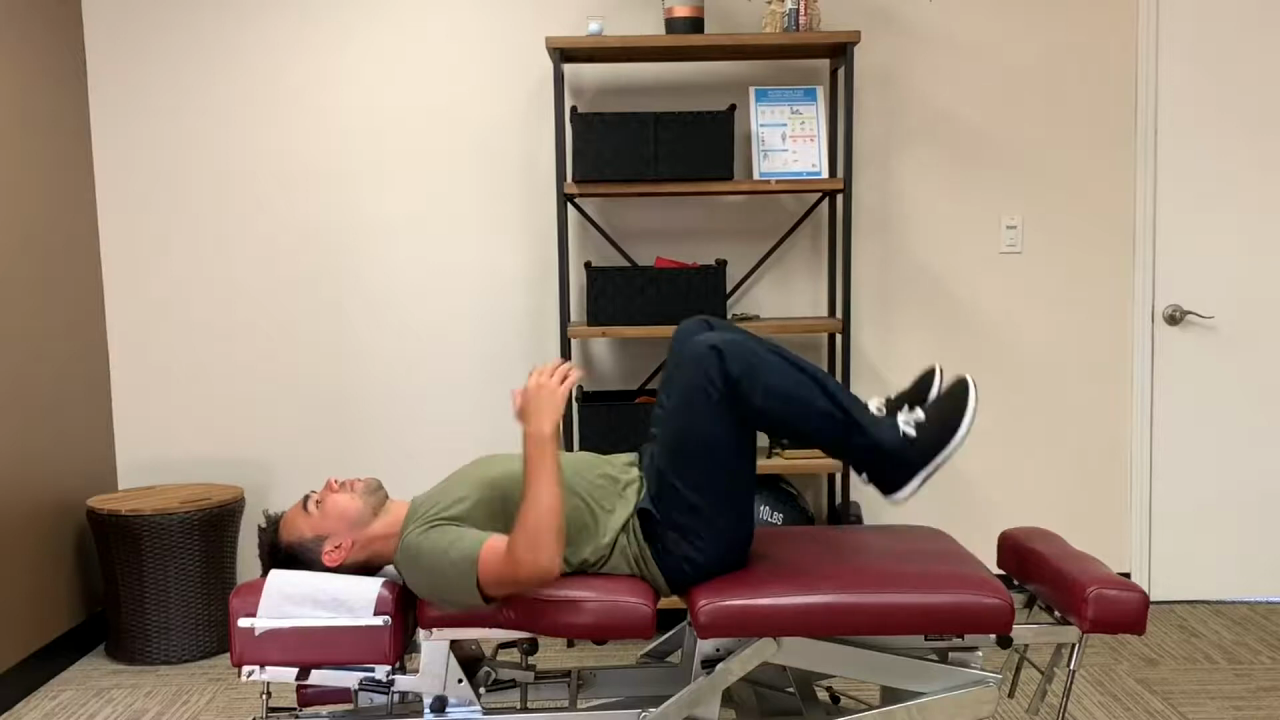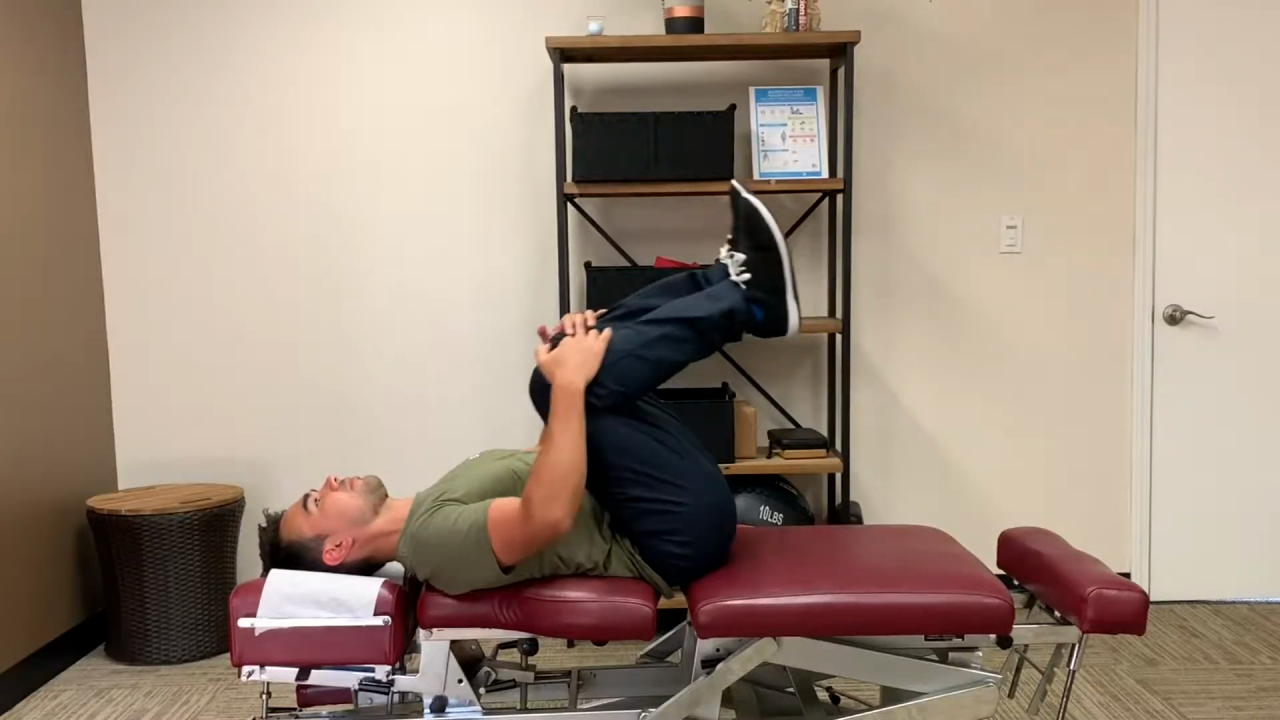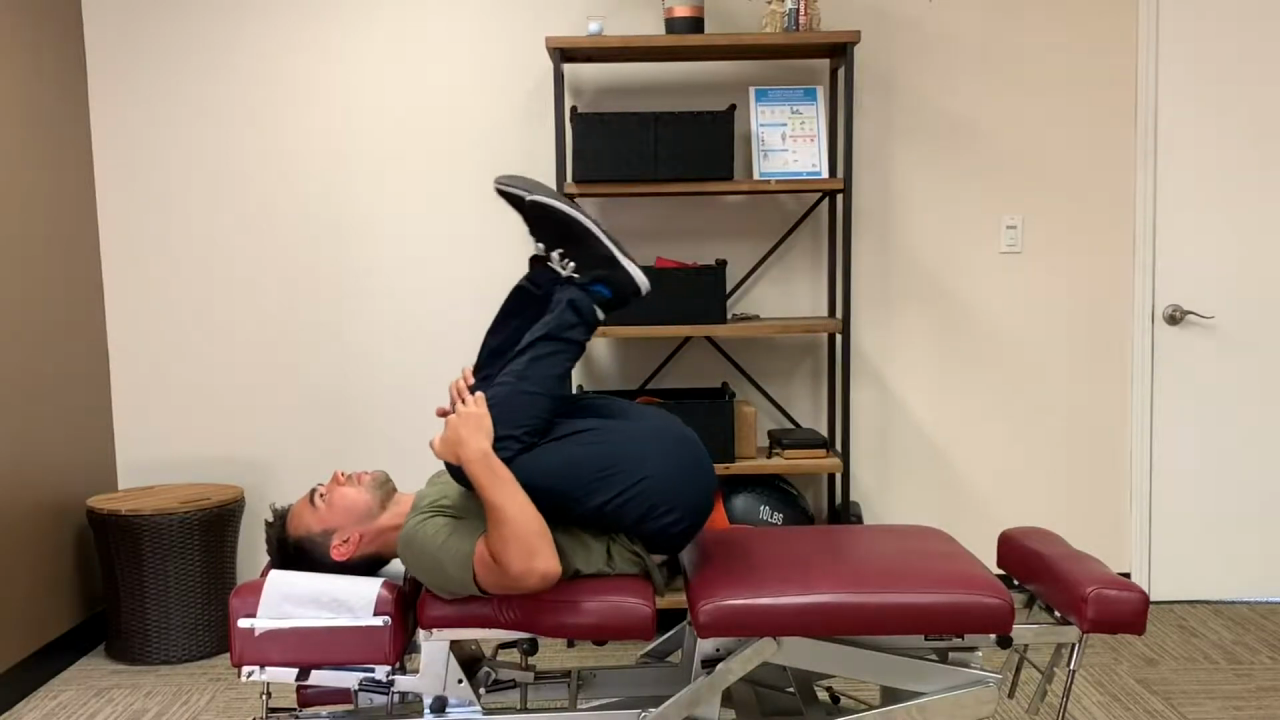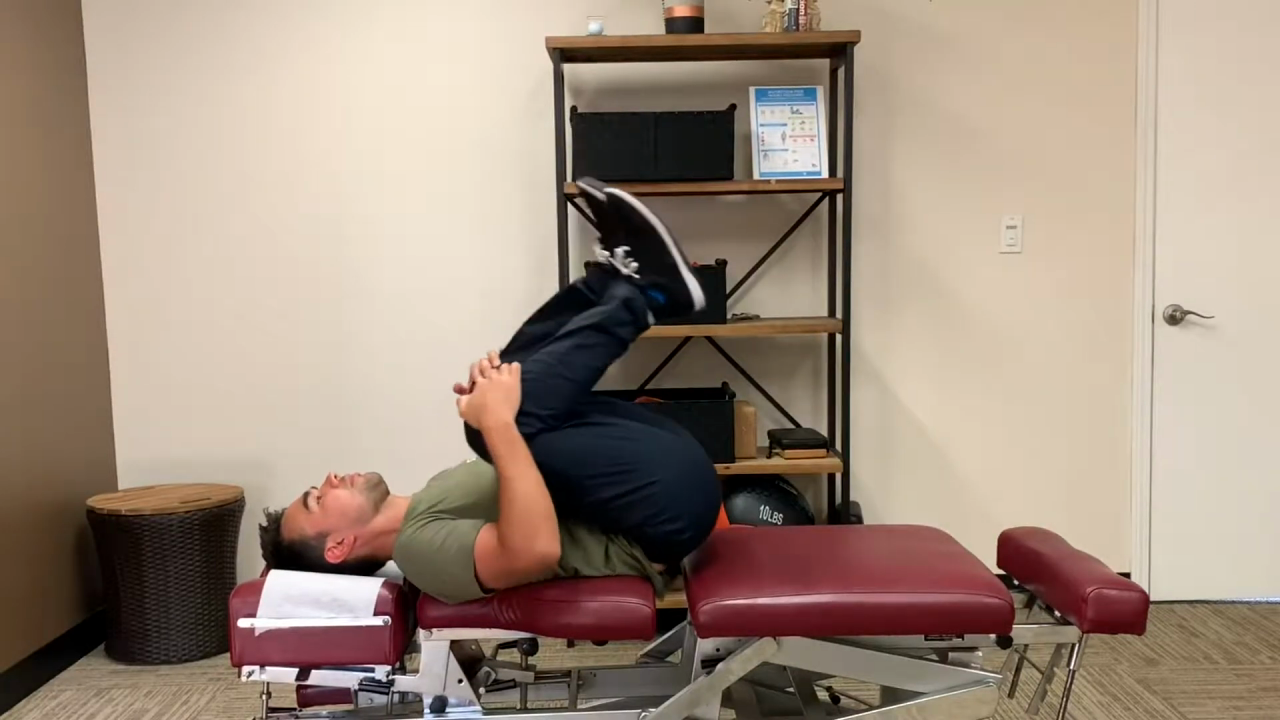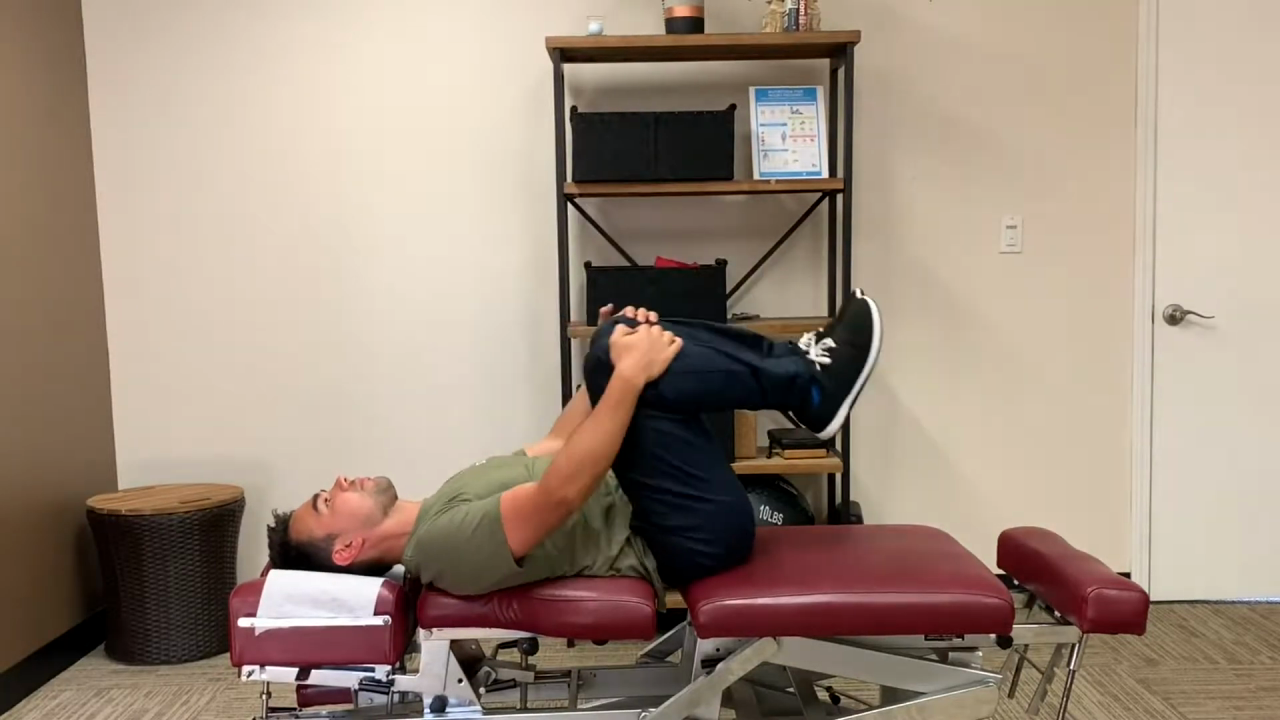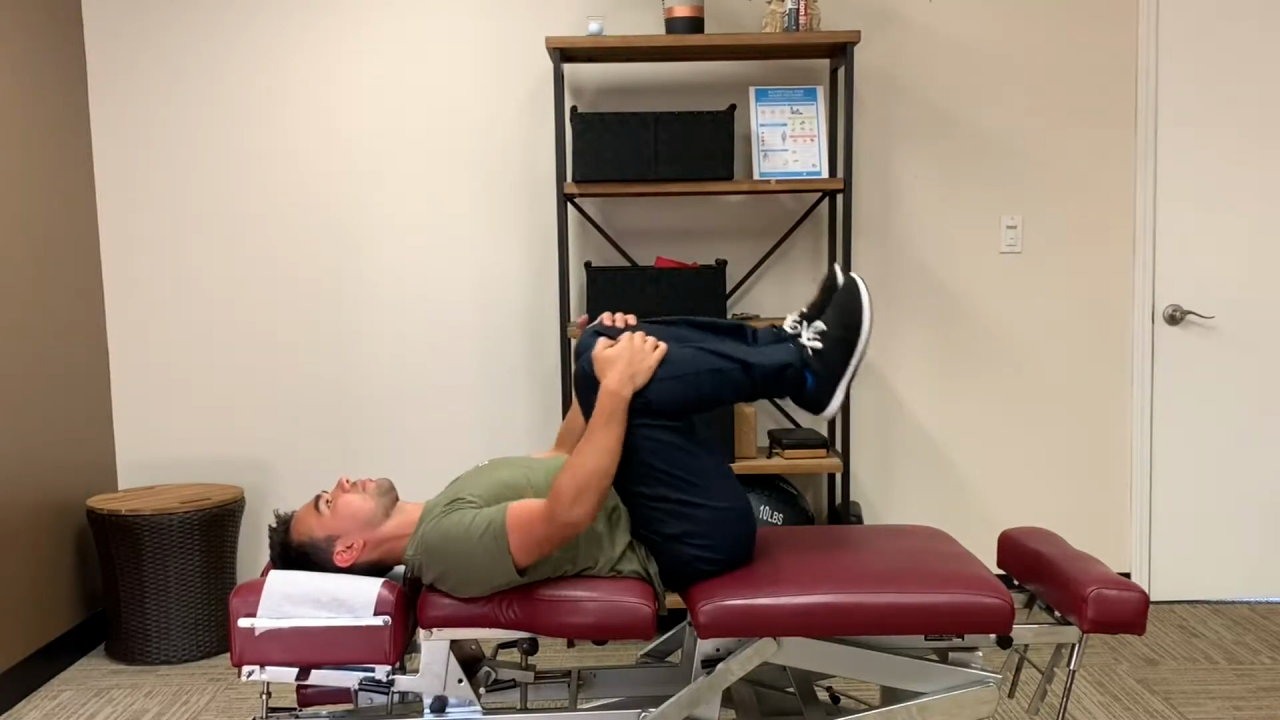
dt=0.7s
person 1, frame 1
left shoulder: (431, 515)
right shoulder: (423, 555)
right elbow: (537, 564)
left wrist: (540, 430)
right wrist: (539, 428)
left hip: (641, 490)
right hip: (678, 542)
left knee: (700, 337)
right knee: (711, 357)
left ankle: (867, 429)
right ankle: (888, 453)
person 1, frame 2
left shoulder: (433, 509)
right shoulder: (433, 542)
left elbow: (545, 454)
right elbow: (549, 515)
left wrist: (572, 358)
right wrist: (571, 381)
left hip: (675, 514)
right hip: (680, 530)
left knee: (573, 362)
right knee: (558, 383)
left ankle: (732, 285)
right ankle: (745, 300)
person 1, frame 3
left shoulder: (434, 508)
right shoulder: (427, 544)
right elbow: (535, 566)
left wrist: (483, 410)
right wrist: (474, 453)
left ankle: (582, 277)
right ankle: (584, 288)
person 1, frame 4
left shoulder: (430, 509)
right shoulder: (422, 548)
right elbow: (536, 548)
left wrist: (494, 397)
right wrist: (497, 421)
left knee: (513, 381)
left ankle: (621, 278)
right ankle: (639, 291)
person 1, frame 5
left shoulder: (448, 507)
right shoulder: (444, 544)
left elbow: (554, 445)
right elbow: (562, 493)
left wrist: (615, 356)
right wrist: (630, 374)
right hip: (693, 537)
left knee: (622, 344)
right knee: (622, 359)
left ankle: (798, 367)
right ankle: (810, 387)
person 1, frame 6
left shoulder: (447, 510)
right shoulder: (445, 544)
left elbow: (561, 459)
right elbow: (569, 513)
left wrist: (602, 372)
right wrist: (616, 388)
left hip: (639, 505)
right hip: (698, 535)
left knee: (607, 353)
right knee: (617, 370)
left ankle: (791, 346)
right ankle: (803, 370)
